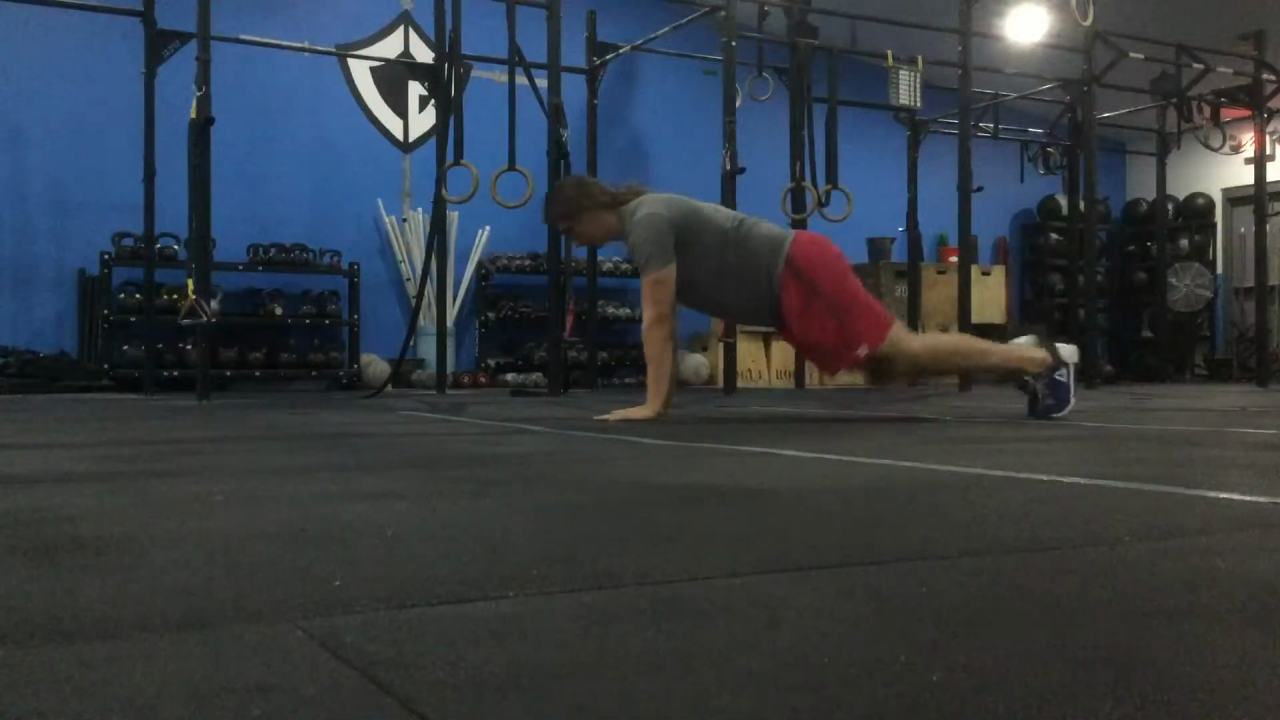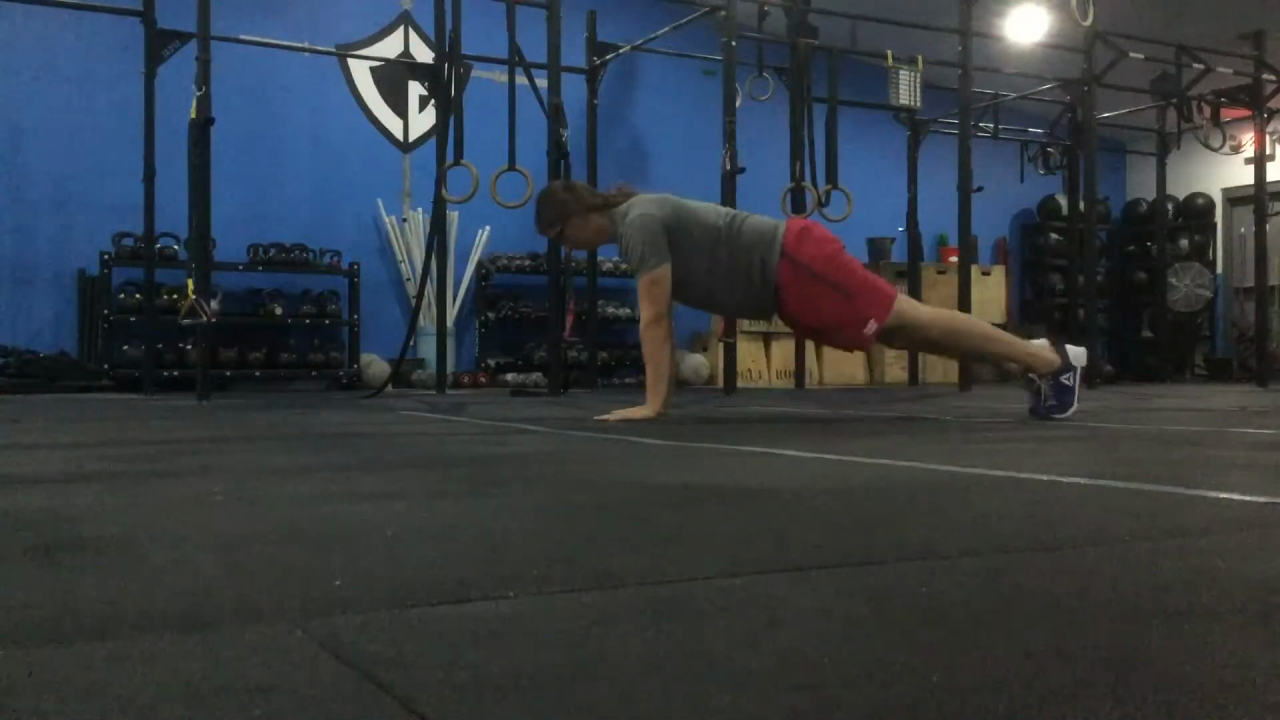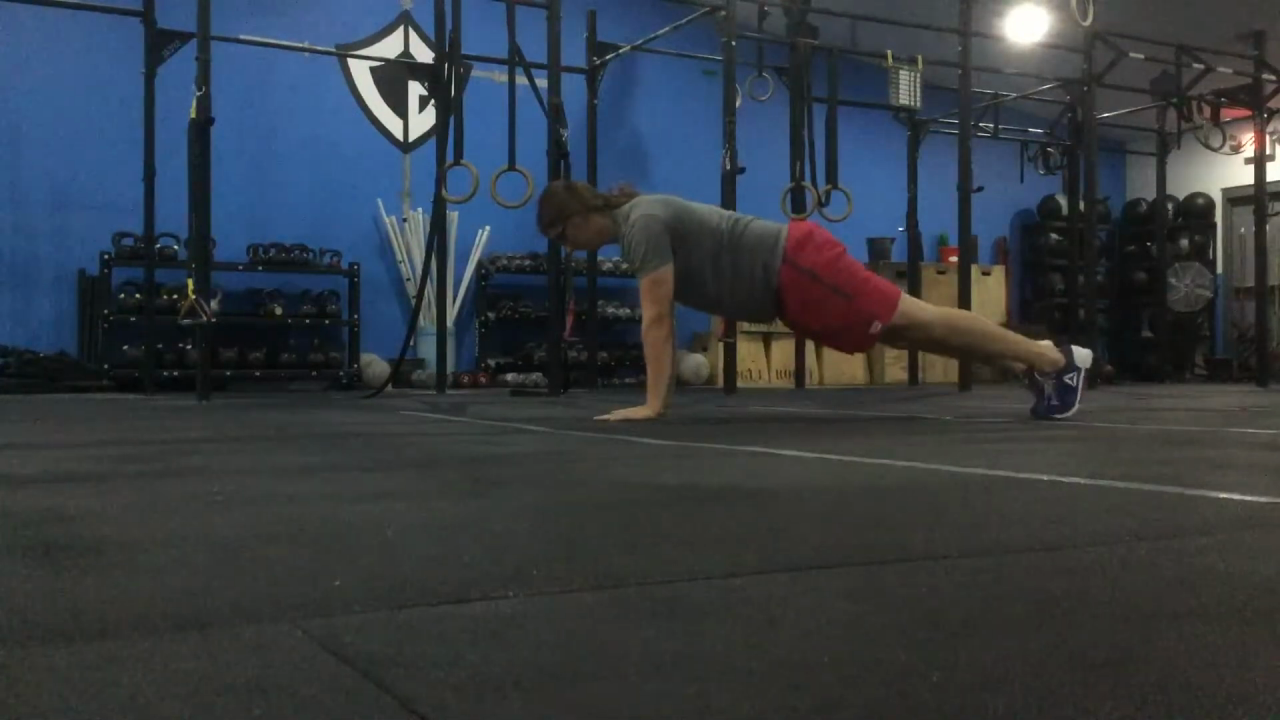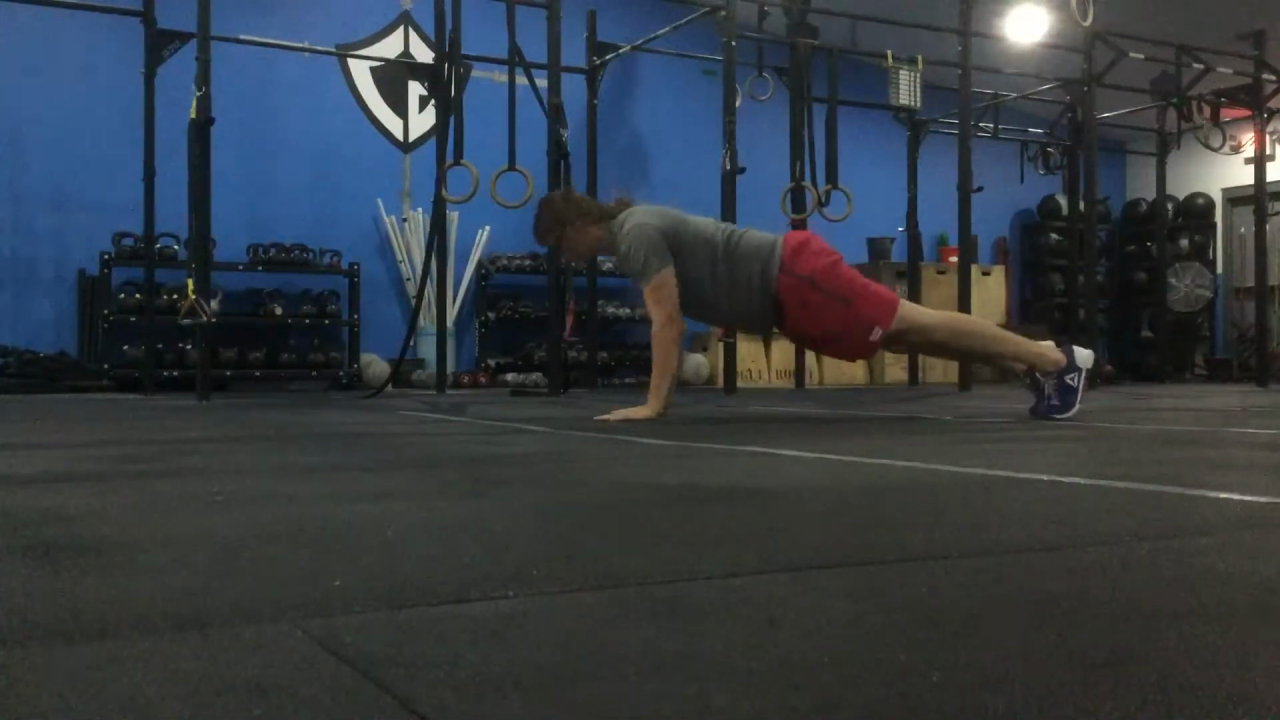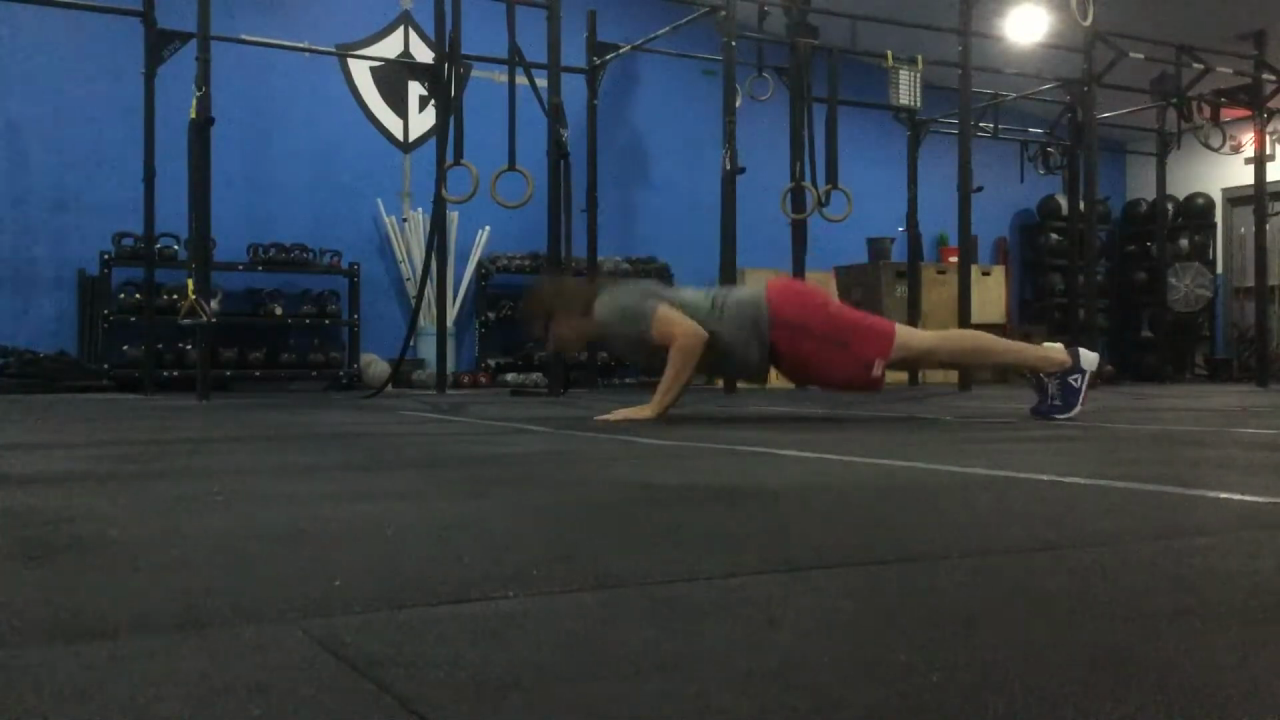
dt=0.3s
person 1, frame 1
left shoulder: (646, 222)
right shoulder: (644, 221)
left elbow: (657, 320)
right elbow: (662, 321)
left wrist: (653, 404)
right wrist: (663, 395)
left hip: (799, 272)
right hip: (793, 283)
left knee: (904, 349)
right knee: (891, 365)
left ankle: (1045, 361)
right ankle: (1016, 356)
person 1, frame 2
left shoulder: (639, 223)
right shoulder: (637, 220)
left elbow: (654, 319)
right elbow: (662, 321)
left wrist: (652, 403)
right wrist: (661, 396)
left hip: (795, 260)
right hip: (789, 271)
left knee: (912, 321)
right knee: (904, 332)
left ankle: (1050, 361)
right ankle: (1030, 357)
person 1, frame 3
left shoulder: (640, 224)
right shoulder: (640, 221)
left elbow: (657, 319)
right elbow: (662, 318)
left wrist: (652, 404)
right wrist: (660, 397)
left hip: (798, 265)
right hip: (791, 275)
left knee: (920, 321)
right knee: (907, 333)
left ankle: (1057, 360)
right ankle: (1032, 364)
person 1, frame 4
left shoulder: (636, 233)
right shoulder: (633, 228)
left elbow: (667, 322)
right elbow: (667, 321)
left wrist: (654, 404)
right wrist: (659, 395)
left hip: (794, 276)
right hip: (787, 284)
left knee: (918, 327)
right knee: (909, 337)
left ankle: (1057, 361)
right ankle: (1035, 362)
person 1, frame 5
left shoulder: (614, 316)
right shoulder: (613, 303)
left elbow: (693, 335)
left wrist: (655, 406)
right wrist: (663, 397)
left hip: (782, 322)
right hip: (773, 316)
left knee: (918, 346)
right knee: (913, 349)
left ankle: (1061, 361)
right ankle: (1044, 355)
